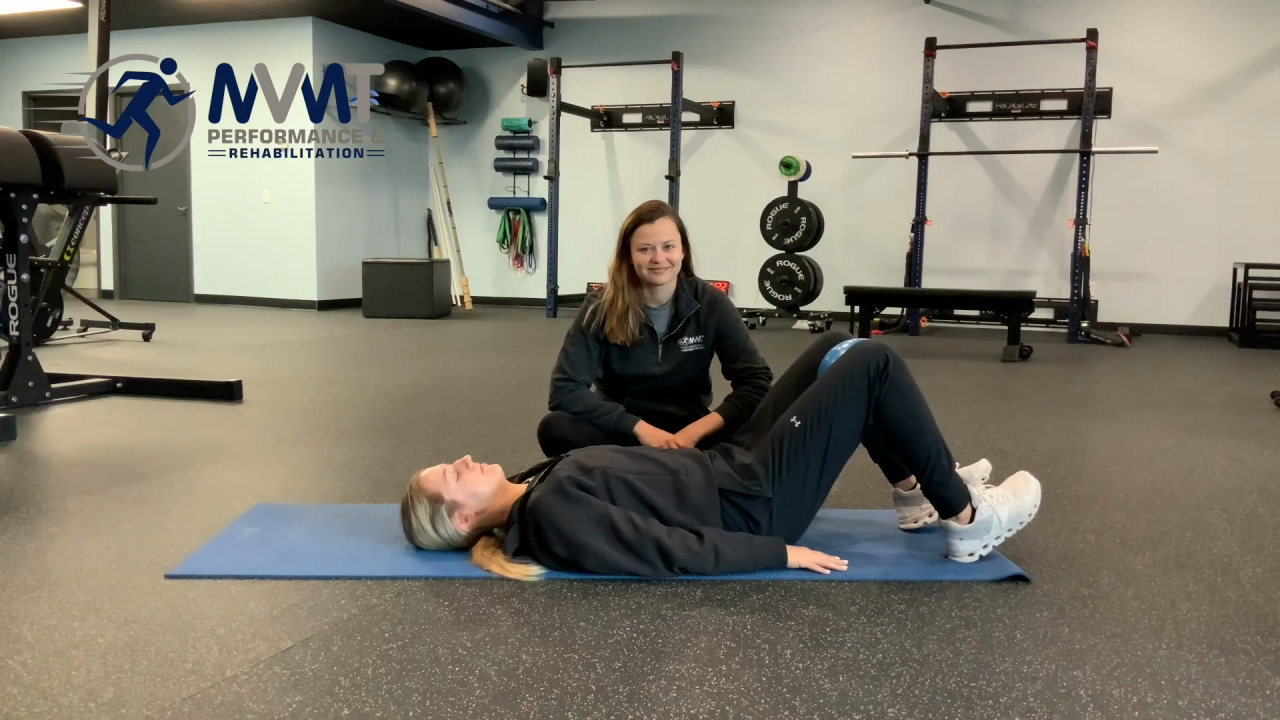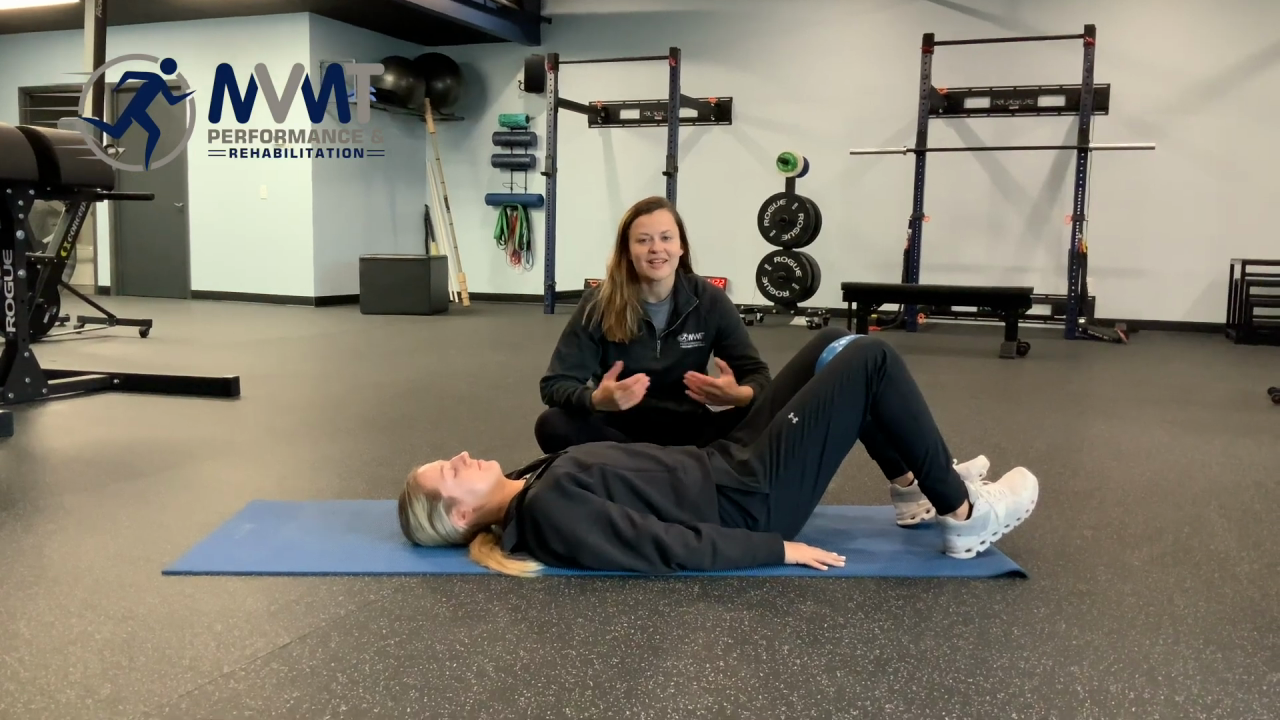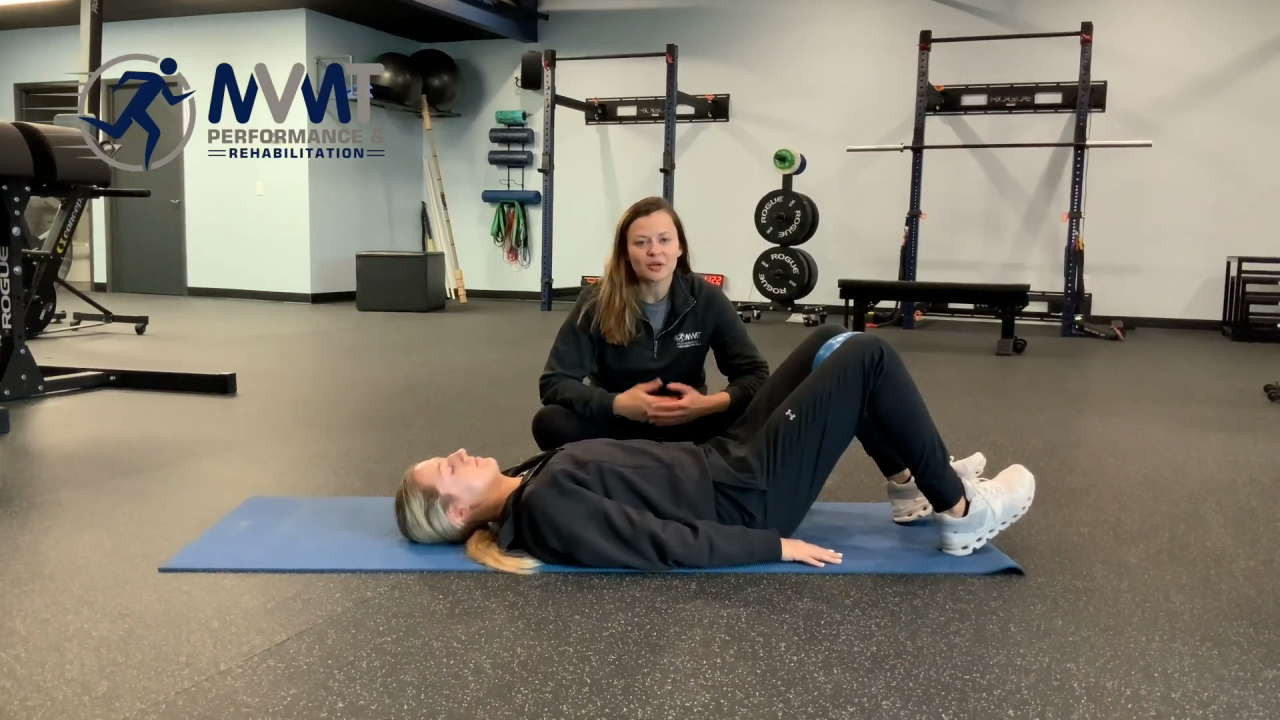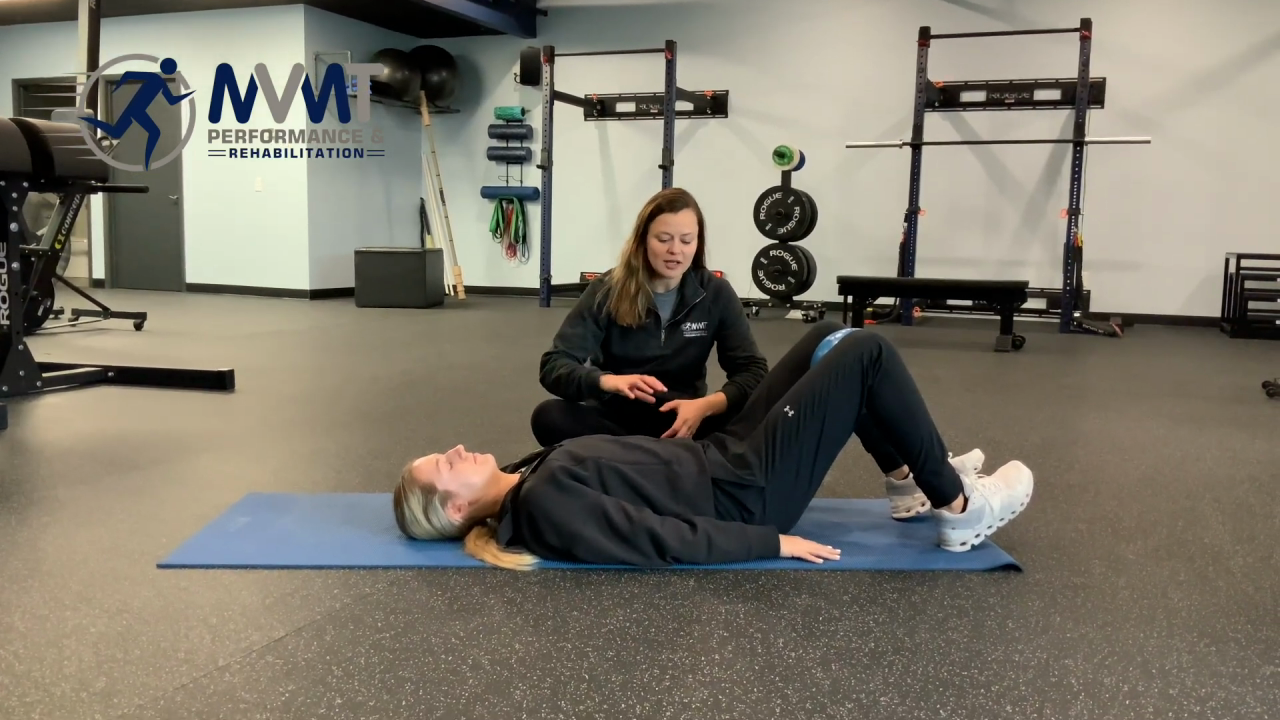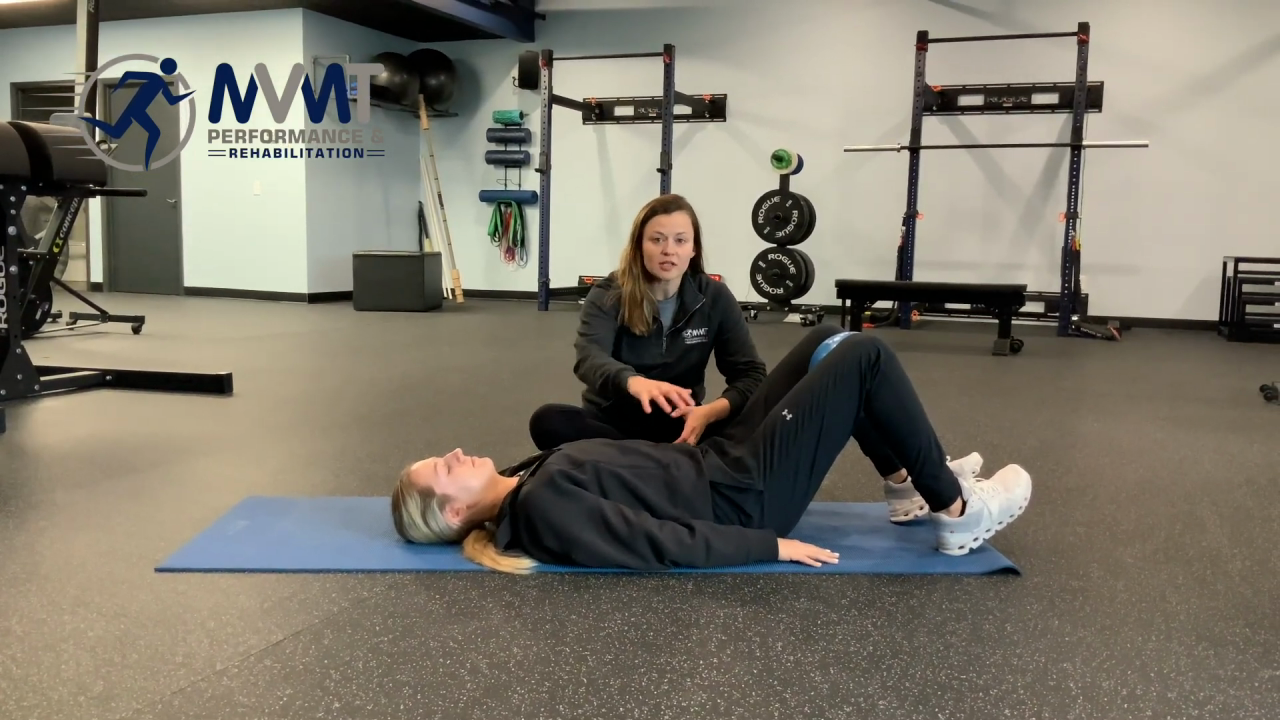
dt=1s
person 1, frame 1
left shoulder: (534, 486)
right shoulder: (550, 515)
right elbow: (674, 551)
right wrist: (782, 553)
left hip: (727, 467)
right hip: (754, 503)
left knee: (839, 345)
right knee: (874, 362)
left ankle: (922, 488)
right ankle: (966, 519)
person 1, frame 2
left shoulder: (534, 481)
right shoulder: (548, 512)
right elbow: (672, 547)
right wrist: (779, 549)
left hip: (724, 464)
right hip: (751, 500)
left knee: (836, 342)
right knee: (871, 360)
left ankle: (919, 485)
right ankle: (963, 514)
person 1, frame 3
left shoulder: (530, 480)
right shoulder: (545, 508)
right elbow: (669, 543)
right wrist: (775, 546)
left hip: (720, 462)
right hip: (748, 497)
left knee: (834, 340)
right knee: (869, 357)
left ankle: (918, 482)
right ankle: (960, 512)
person 1, frame 4
left shoulder: (528, 477)
right shoulder: (543, 505)
right elbow: (667, 540)
right wrist: (774, 543)
left hip: (719, 458)
right hip: (746, 494)
left knee: (832, 336)
right knee: (867, 353)
left ankle: (915, 479)
right ankle: (958, 509)
person 1, frame 5
left shoulder: (527, 479)
right shoulder: (542, 508)
right elbow: (666, 542)
right wrist: (773, 546)
left hip: (719, 463)
right hip: (745, 496)
left knee: (831, 341)
right knee: (865, 356)
left ankle: (914, 482)
right ankle: (956, 511)
person 2, frame 1
left shoulder: (711, 303)
right shoulder: (603, 307)
left elbow: (757, 381)
right elbow: (564, 389)
left wrist: (694, 432)
right wrist: (641, 428)
left hip: (687, 431)
right hip: (622, 431)
right knee: (555, 429)
person 2, frame 2
left shoulder: (710, 300)
right shoulder: (600, 302)
left elbow: (757, 374)
right elbow: (555, 384)
left wrist: (738, 395)
right wrist: (597, 399)
left hip: (687, 427)
right hip: (619, 429)
right knee: (552, 426)
person 2, frame 3
left shoulder: (707, 298)
right shoulder: (598, 300)
left elbow: (755, 373)
right elbow: (554, 382)
left wrist: (708, 404)
right wrist: (616, 403)
left hip: (684, 426)
right hip: (615, 426)
right knee: (549, 422)
person 2, frame 4
left shoulder: (715, 293)
right shoulder: (607, 291)
left elbow: (753, 371)
right elbow: (553, 366)
left wrist: (705, 406)
right wrist: (607, 381)
left hip: (682, 420)
right hip: (614, 419)
right knee: (548, 416)
person 2, frame 5
left shoulder: (714, 297)
right shoulder: (608, 296)
left elbow: (752, 374)
right elbow: (590, 358)
left wrist: (709, 413)
right wrist: (634, 382)
left hip: (680, 428)
right hip: (612, 423)
right knee: (547, 421)
